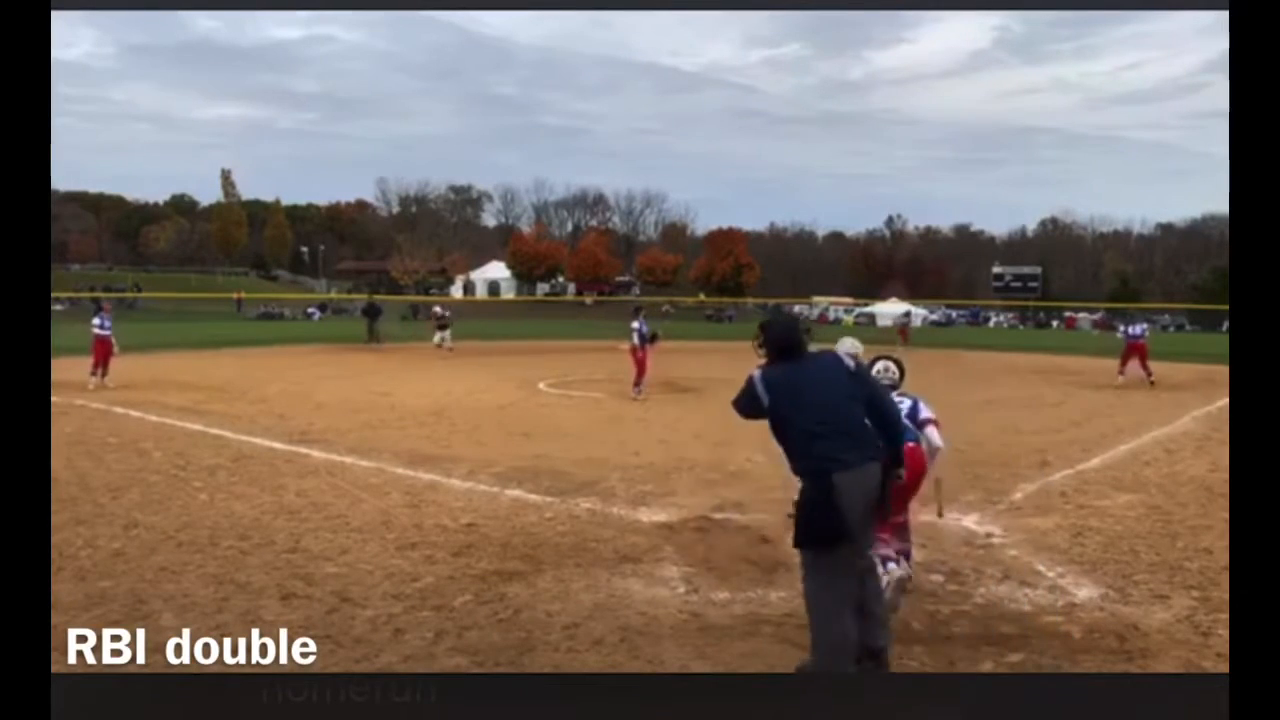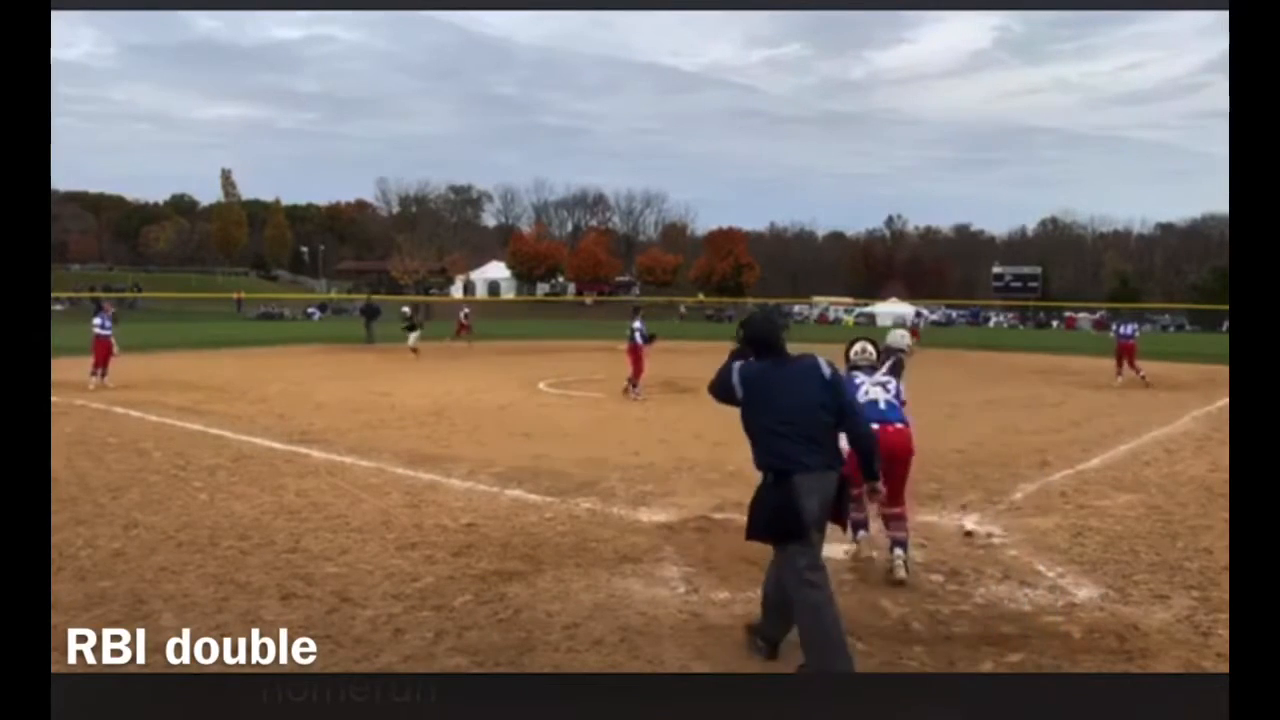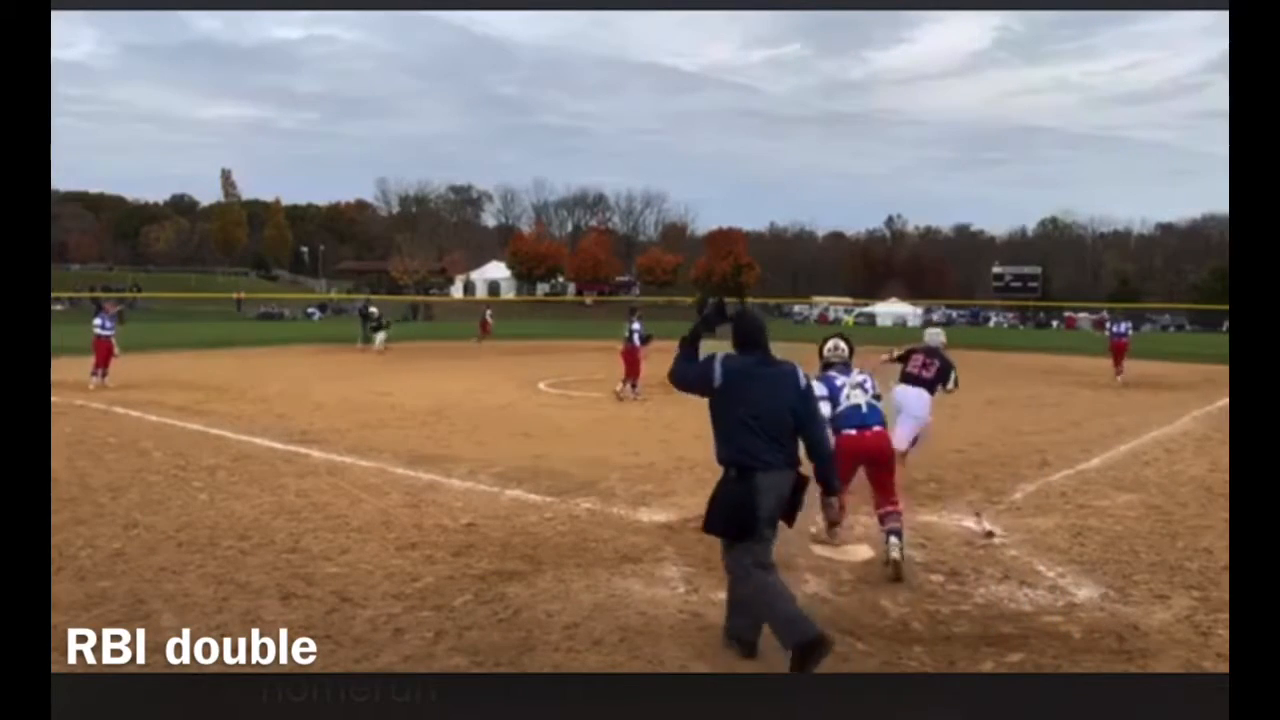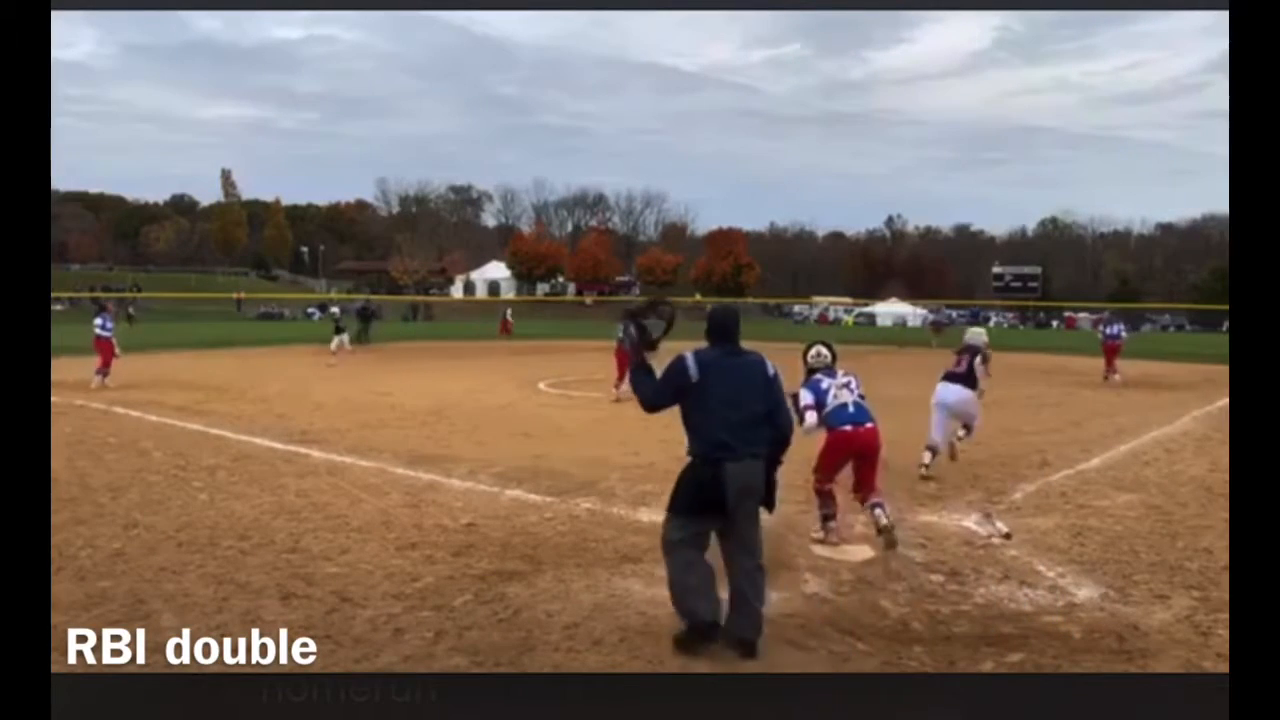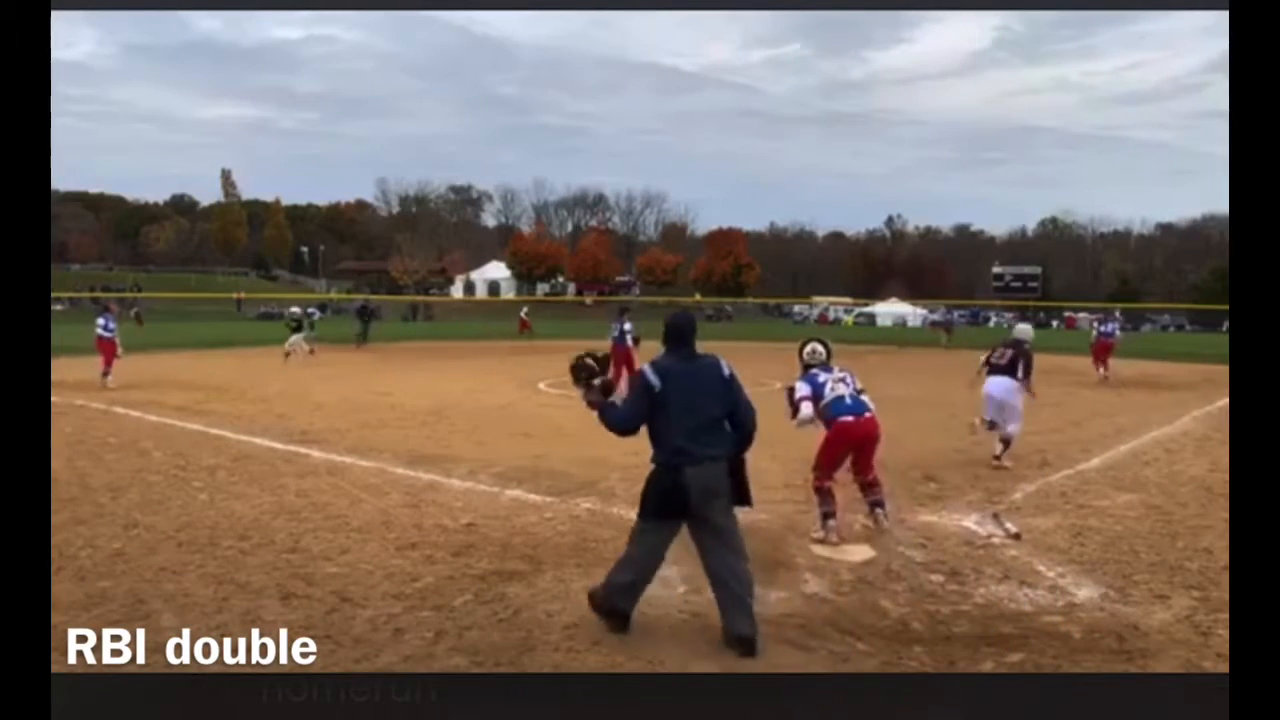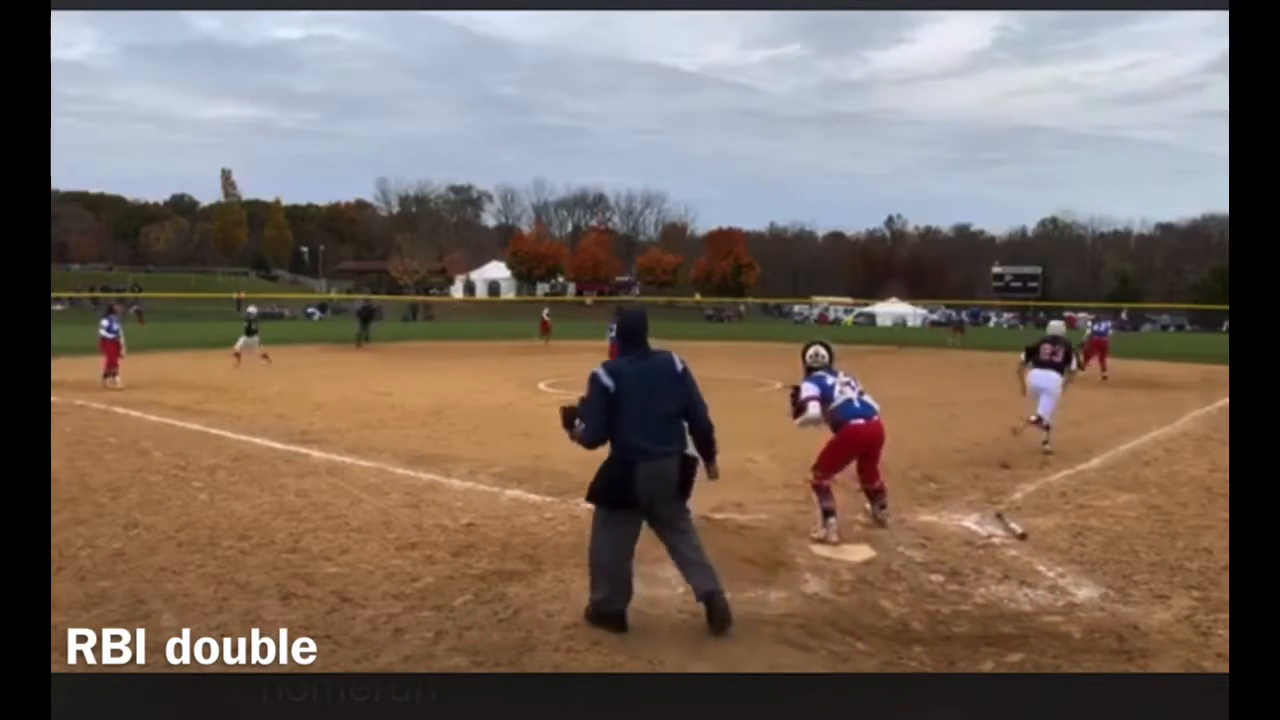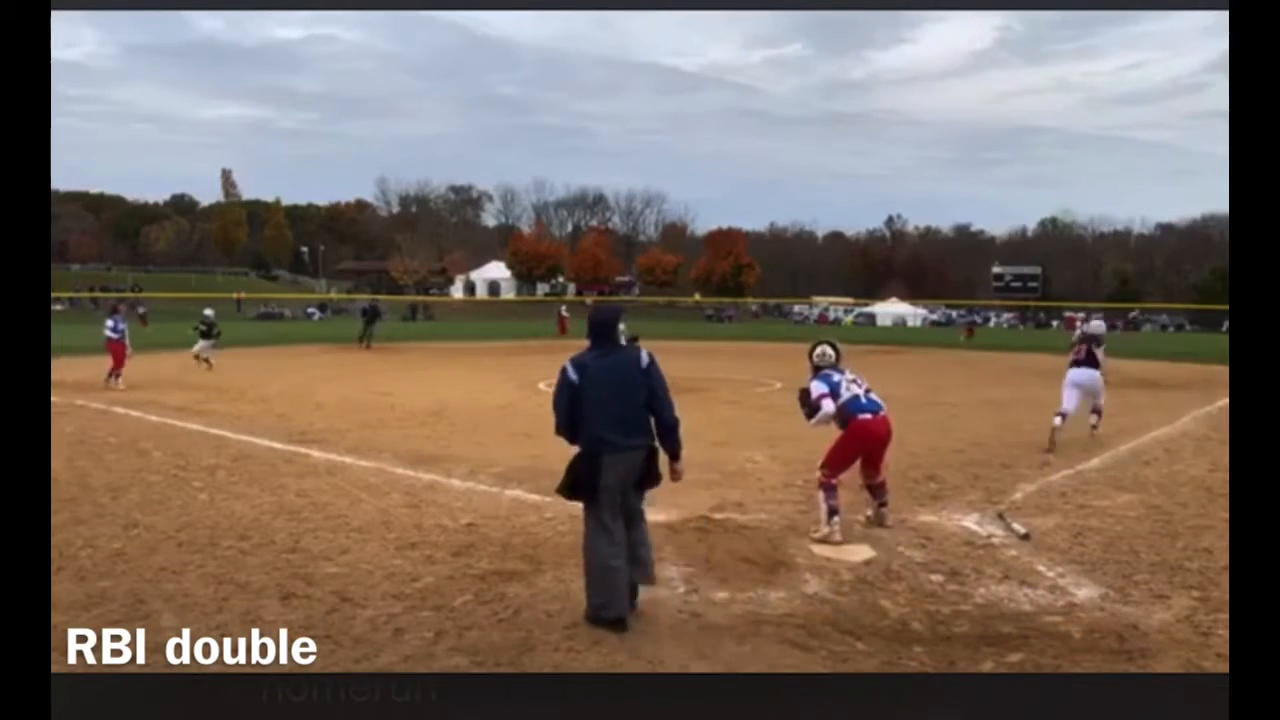
dt=0.2s
person 1, frame 1
left shoulder: (768, 381)
right shoulder: (842, 363)
left elbow: (745, 407)
right elbow: (887, 414)
right wrist: (894, 461)
left hip: (828, 487)
right hip: (868, 475)
left knee: (828, 577)
right knee: (858, 565)
left ankle: (832, 665)
right ankle: (873, 646)
person 1, frame 2
left shoulder: (745, 376)
right shoulder: (819, 368)
left elbow: (718, 387)
right elbow: (857, 426)
left wrist: (740, 354)
right wrist: (871, 473)
left hip: (787, 486)
right hip: (827, 480)
left knee: (805, 576)
right knee: (792, 558)
left ankle: (833, 667)
right ankle: (769, 631)
person 1, frame 3
left shoulder: (722, 368)
right shoulder: (793, 375)
left elbow: (682, 376)
right elbow: (816, 436)
left wrist: (693, 337)
right wrist: (829, 488)
left hip: (746, 483)
right hip: (783, 480)
left knee: (750, 567)
right knee: (750, 555)
left ankle: (805, 637)
right ankle: (741, 632)
person 1, frame 4
left shoulder: (692, 363)
right shoulder: (762, 366)
left elbow: (652, 400)
right elbow: (783, 424)
left wrist: (637, 364)
right wrist: (767, 459)
left hip: (712, 472)
right hip: (752, 471)
left knee: (682, 545)
right knee: (746, 553)
left ankle: (703, 621)
right ankle: (745, 633)
person 1, frame 5
left shoulder: (652, 374)
right shoulder: (718, 368)
left elbow: (625, 423)
right elbow: (746, 420)
left wrist: (599, 405)
right wrist: (736, 451)
left hip: (675, 476)
right hip: (716, 473)
left knee: (647, 544)
right knee: (727, 551)
left ankle: (613, 604)
right ankle: (742, 631)
person 1, frame 6
left shoulder: (606, 374)
right shoulder: (672, 365)
left elbow: (595, 435)
right elbow: (699, 417)
left wrist: (577, 432)
right wrist: (709, 456)
left hip: (628, 469)
right hip: (670, 465)
left knee: (610, 537)
right knee: (680, 532)
left ankle: (608, 610)
right ankle: (710, 594)
person 1, frame 7
left shoulder: (575, 369)
right shoulder: (641, 359)
left elbow: (564, 425)
right elbow: (664, 413)
right wrist: (674, 455)
left hip: (600, 461)
right hip: (638, 456)
left knee: (603, 532)
right knee: (631, 519)
left ankle: (610, 610)
right ankle: (636, 578)
person 2, frame 1
right shoulder: (914, 403)
right elbow: (936, 444)
right wrist: (928, 468)
right hip: (913, 458)
left knee: (879, 525)
right knee: (897, 513)
left ankle: (892, 573)
right ankle: (902, 570)
person 2, frame 2
left shoulder: (846, 382)
right shoulder: (893, 380)
right hip: (901, 436)
left knee: (854, 487)
right knee: (894, 500)
left ankle: (861, 539)
right ankle: (899, 559)
person 2, frame 3
left shoulder: (823, 382)
right shoulder: (866, 377)
left elbow: (824, 416)
left hip: (850, 439)
right hip: (880, 438)
right knee: (887, 499)
left ankle: (833, 533)
right ankle: (893, 546)
person 2, frame 4
left shoulder: (809, 387)
right shoulder: (850, 378)
left elbow: (810, 424)
left wrist: (805, 427)
left hip: (842, 435)
right hip: (870, 432)
left knee: (822, 479)
right knee: (865, 486)
left ankle: (830, 530)
right ankle: (882, 517)
person 2, frame 5
left shoulder: (805, 381)
right shoulder: (845, 374)
left elbow: (806, 415)
right elbow: (869, 405)
left wrist: (798, 421)
left hip: (843, 428)
right hip: (869, 424)
left knee: (822, 476)
right knee: (863, 468)
left ankle: (829, 529)
right ankle: (879, 513)
person 2, frame 6
left shoulder: (811, 383)
right shoulder: (846, 378)
left elbow: (814, 413)
right elbow: (874, 407)
left wrist: (799, 421)
left hip: (852, 432)
right hip: (876, 428)
left knee: (820, 475)
right knee: (869, 472)
left ankle: (828, 529)
right ankle: (881, 513)
person 2, frame 7
left shoulder: (819, 381)
right shoulder: (853, 377)
left elbow: (828, 411)
right elbow: (879, 404)
left wrist: (813, 421)
left hip: (861, 427)
right hip: (883, 424)
left knee: (826, 474)
right knee: (871, 469)
left ankle: (831, 528)
right ankle: (881, 513)
